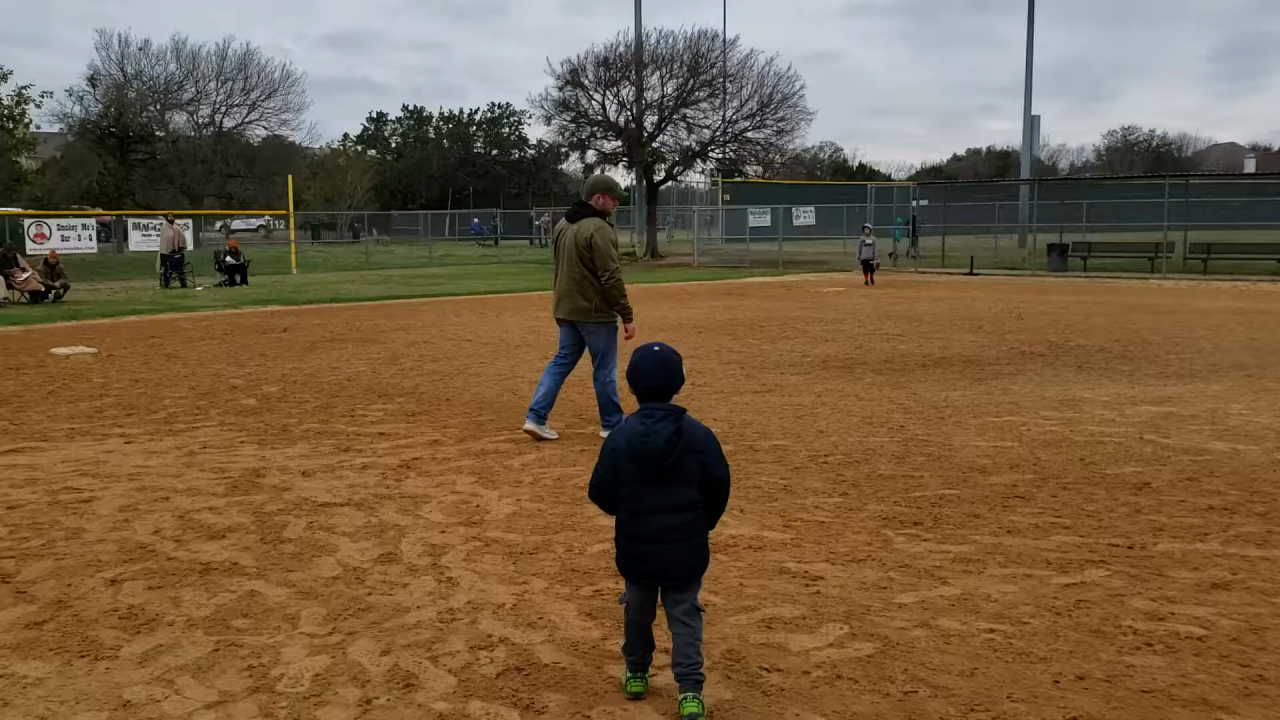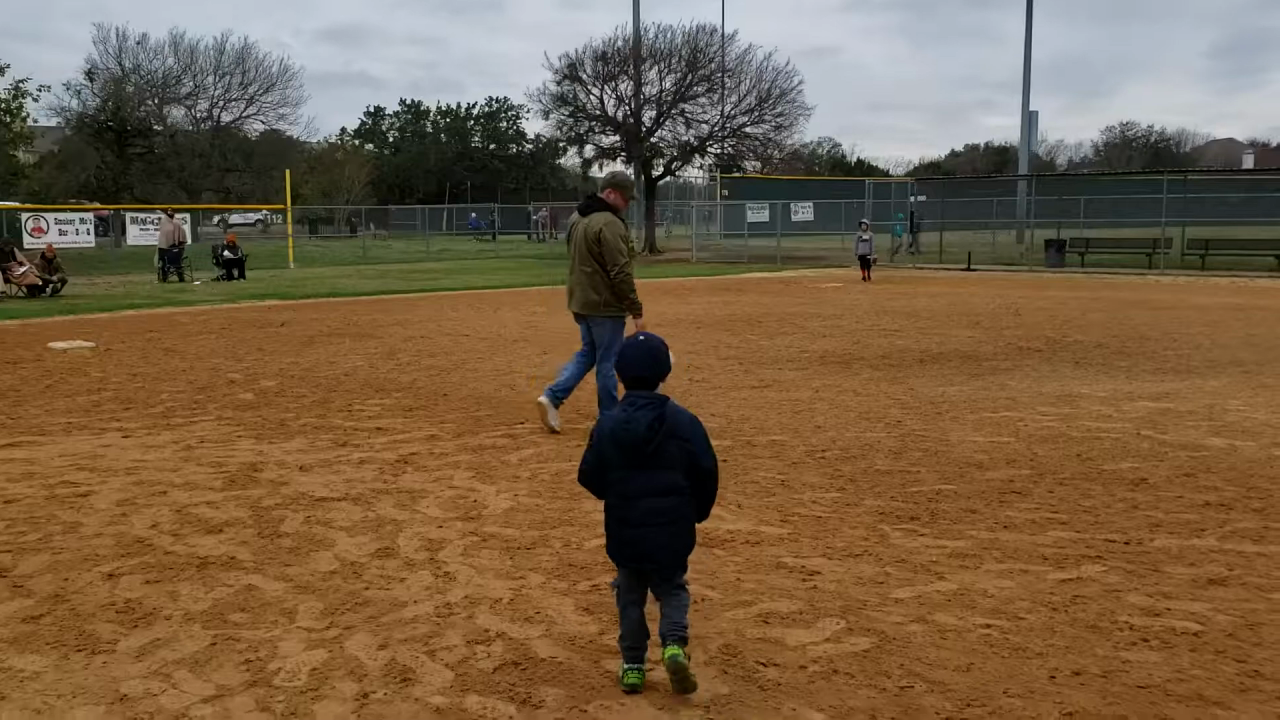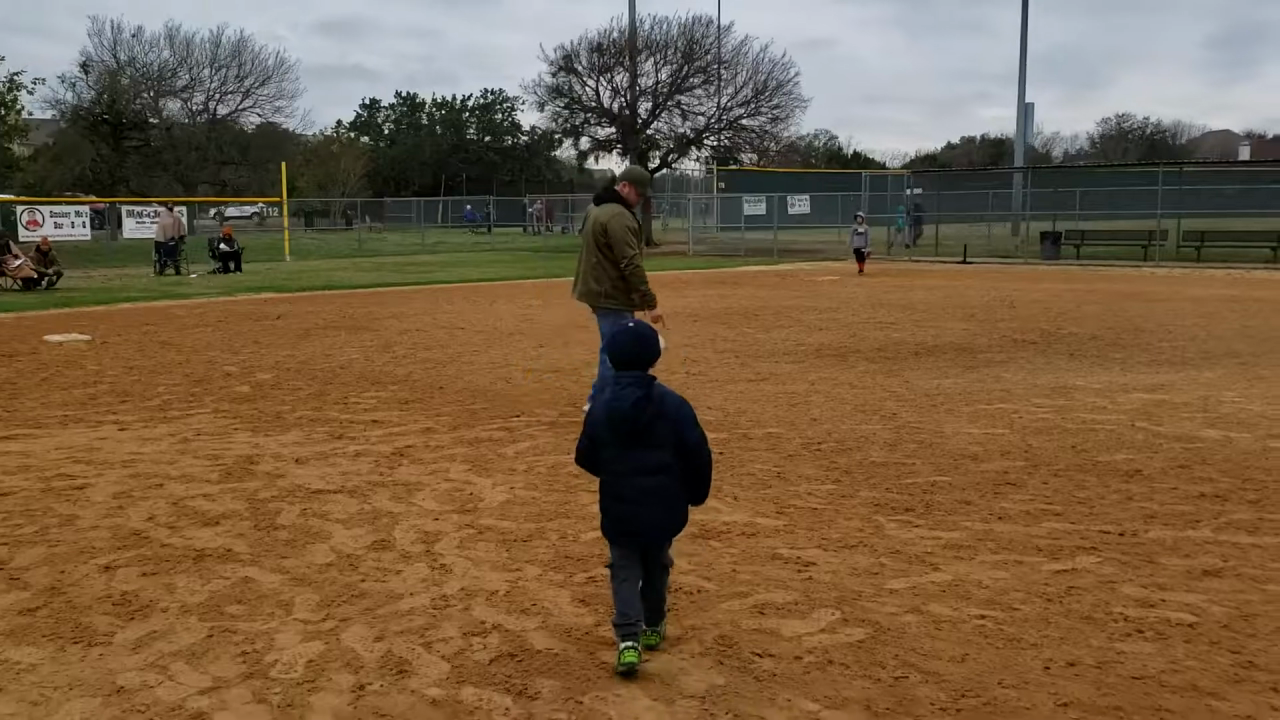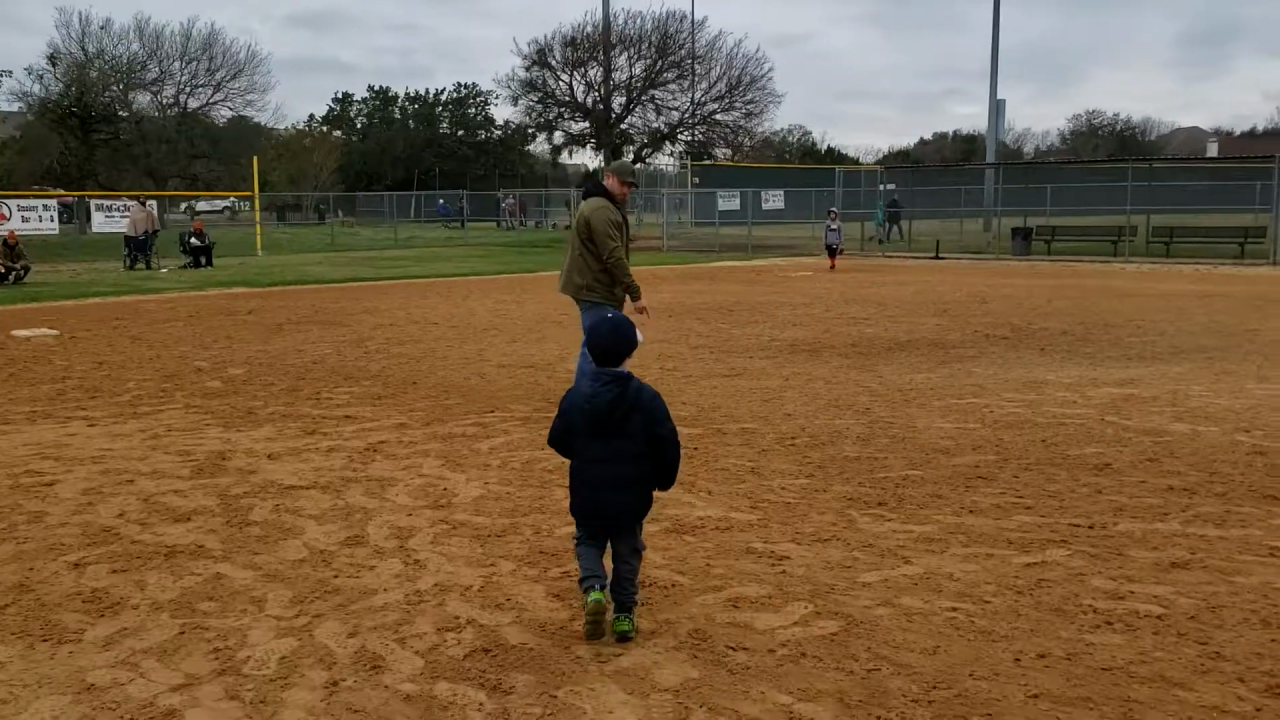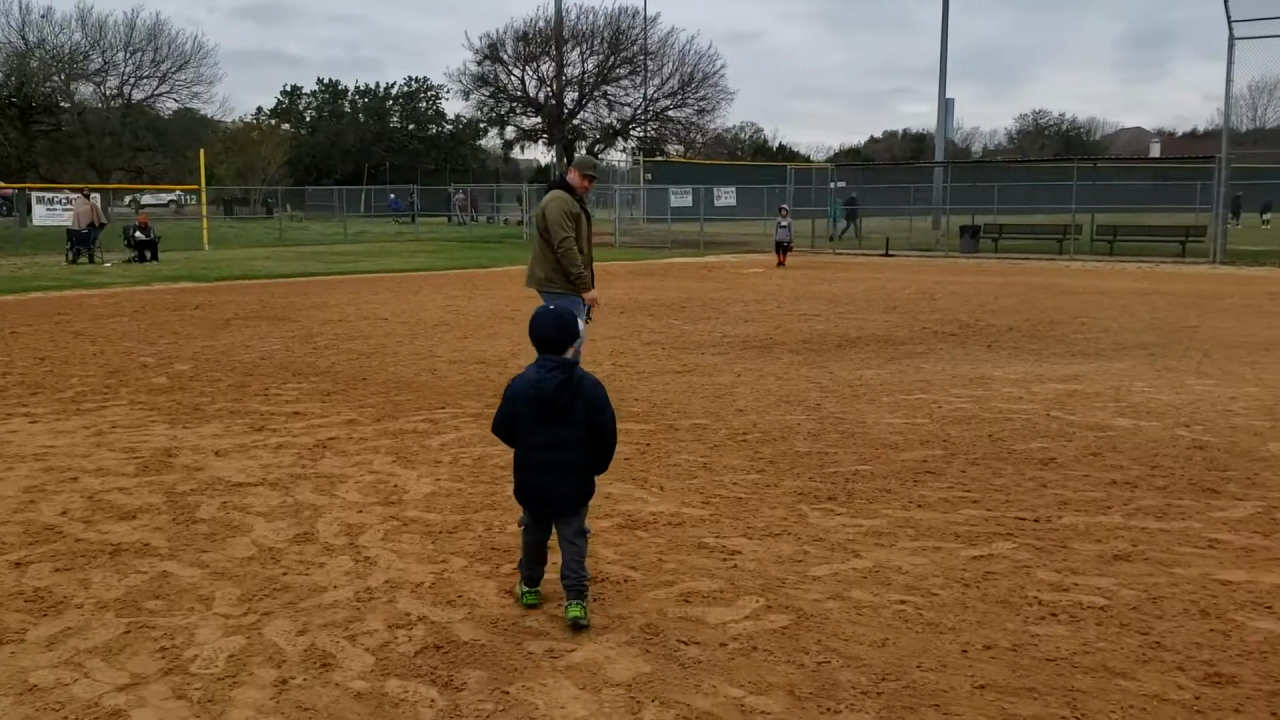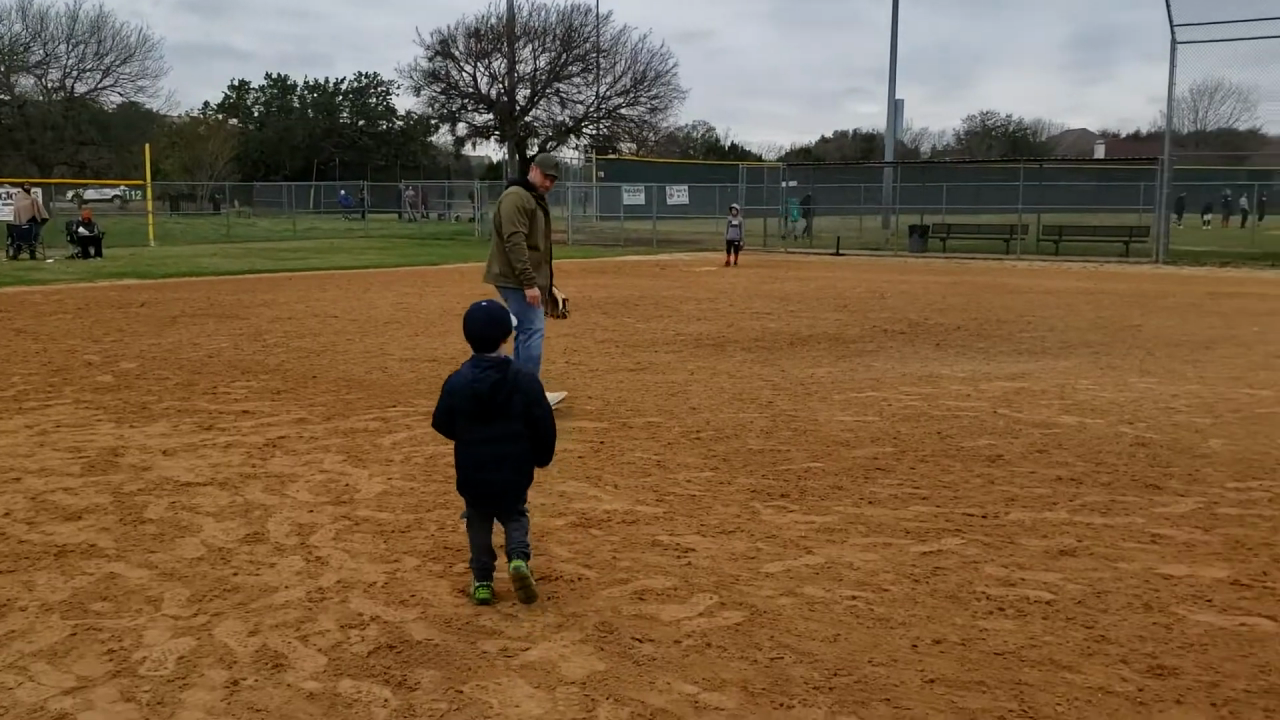
dt=0.2s
person 1, frame 1
left shoulder: (619, 438)
right shoulder: (699, 435)
left elbow: (600, 492)
right elbow: (718, 487)
right wrist: (703, 521)
left hip: (637, 545)
right hip: (686, 545)
left knee: (638, 609)
right knee: (685, 614)
left ankle: (636, 674)
person 1, frame 2
left shoulder: (607, 426)
right shoulder: (684, 422)
left elbow: (590, 478)
right elbow: (705, 474)
right wrist: (698, 512)
left hip: (626, 530)
right hip: (672, 529)
left knee: (631, 593)
right knee: (671, 589)
left ankle: (633, 663)
right ankle: (675, 646)
person 1, frame 3
left shoulder: (601, 407)
right shoulder: (673, 404)
left elbow: (585, 457)
right elbow: (697, 456)
right wrist: (696, 494)
left hip: (619, 508)
right hip: (664, 507)
left knee: (625, 570)
right knee: (657, 566)
left ankle: (629, 642)
right ankle: (652, 627)
person 1, frame 4
left shoulder: (576, 396)
right shoulder: (647, 397)
left elbow: (558, 441)
right elbow: (667, 446)
right wrist: (662, 480)
left hip: (588, 494)
right hip: (631, 493)
left knee: (589, 544)
right knee: (627, 550)
left ankle: (594, 590)
right ankle: (624, 615)
person 1, frame 5
left shoulder: (520, 385)
right shoulder: (588, 385)
left elbow: (502, 428)
right elbow: (605, 433)
right wrist: (598, 465)
left hip: (532, 478)
right hip: (574, 479)
left knee: (535, 531)
right knee: (573, 537)
left ankle: (530, 586)
right ankle: (576, 601)
person 1, frame 6
left shoulder: (457, 381)
right shoulder: (524, 379)
left elbow: (442, 424)
right elbow: (543, 425)
right wrist: (541, 457)
left hip: (473, 470)
right hip: (513, 469)
left knee: (479, 521)
right knee: (515, 516)
left ankle: (483, 581)
right ankle: (519, 563)
person 2, frame 1
left shoulder: (563, 224)
right shoulder: (599, 229)
right elbow: (611, 278)
right wrist: (627, 316)
left hip: (567, 308)
right hip: (595, 311)
left knee: (562, 361)
right knee: (605, 368)
left ankle: (536, 417)
right ankle: (612, 425)
person 2, frame 2
left shoulder: (578, 218)
right shoulder: (609, 223)
right elbow: (621, 273)
right wrist: (636, 311)
left hip: (583, 301)
right hip: (604, 305)
left knee: (588, 354)
right knee: (609, 360)
left ankle: (552, 397)
person 2, frame 3
left shoulder: (598, 208)
right shoulder: (618, 216)
right elbow: (631, 265)
right wrist: (650, 304)
left hip: (600, 289)
right hip: (611, 294)
left ankle: (597, 401)
person 2, frame 4
left shoulder: (593, 204)
right shoulder: (600, 208)
right elbow: (614, 257)
right wrist: (635, 294)
left hip: (590, 287)
right hip: (593, 289)
person 2, frame 5
left shoulder: (575, 202)
right shoulder: (558, 201)
right elbow: (565, 247)
left wrist: (586, 285)
right wrist: (586, 287)
left hip: (569, 283)
right hip: (560, 284)
person 2, frame 6
left shoulder: (538, 201)
right shoulder: (515, 197)
right elbow: (515, 243)
left wrist: (546, 282)
right wrist: (530, 283)
left hip: (531, 280)
right hip: (517, 281)
left knee: (529, 332)
right knee: (533, 331)
